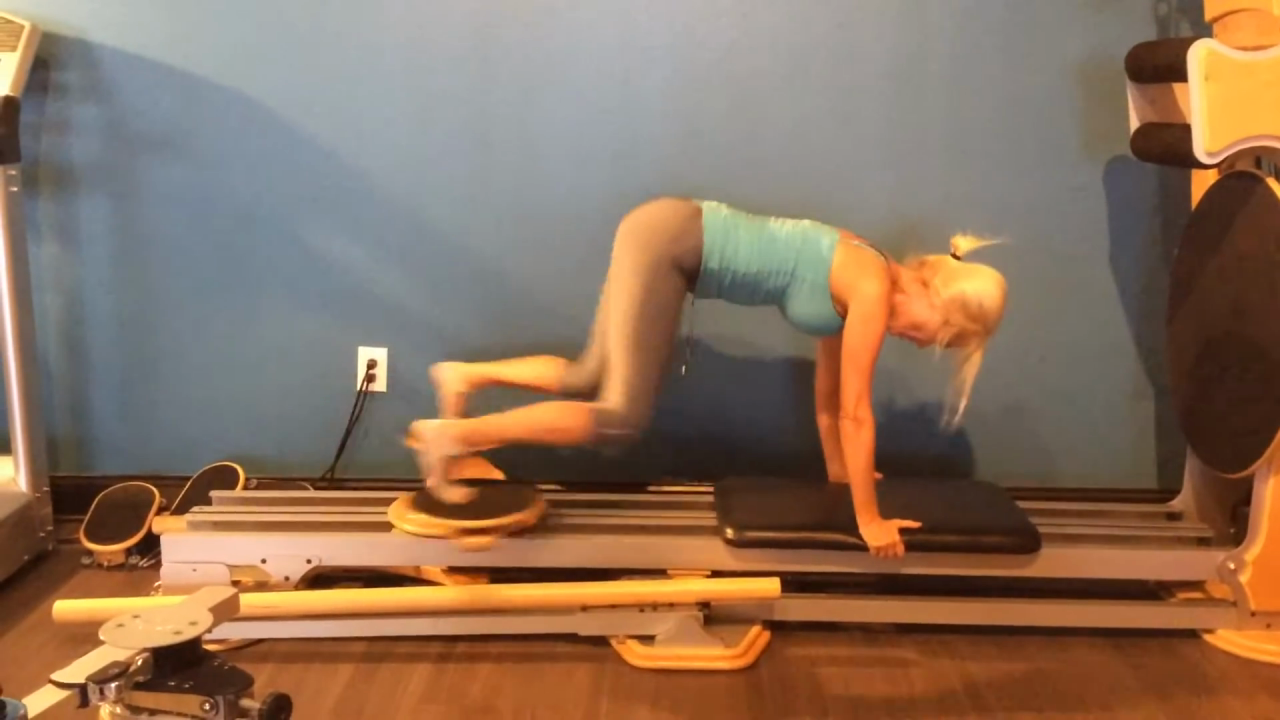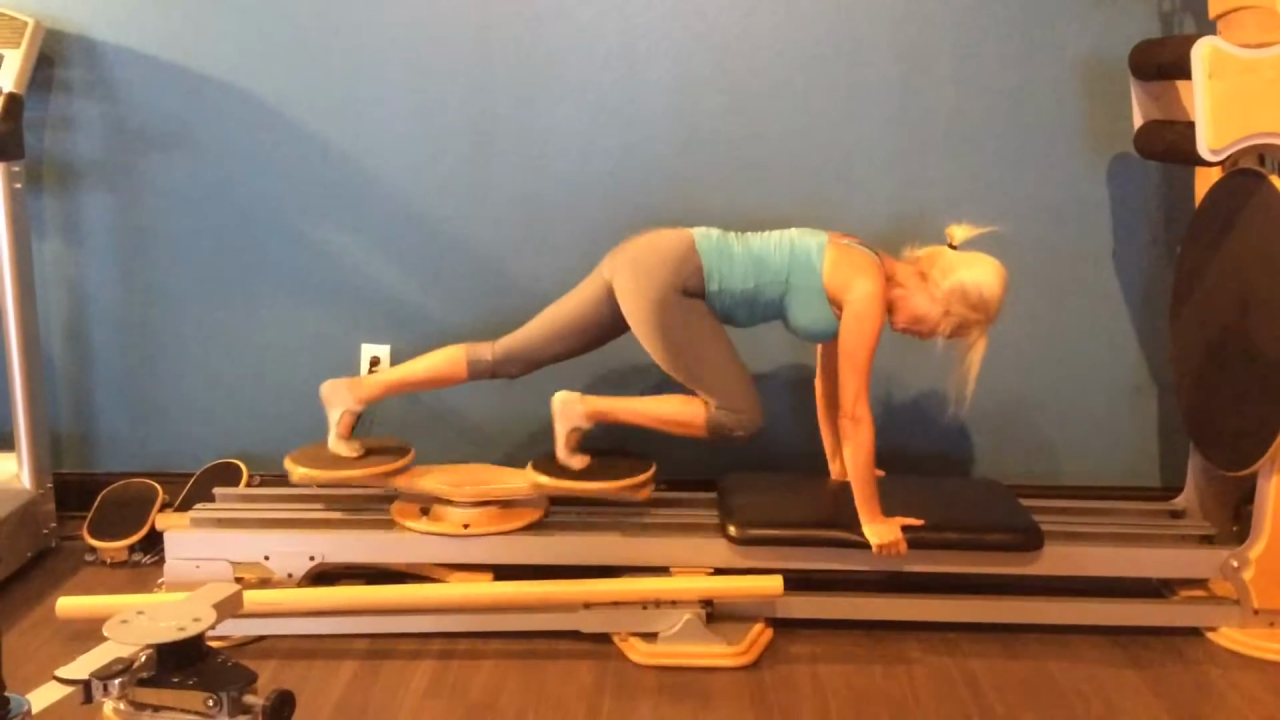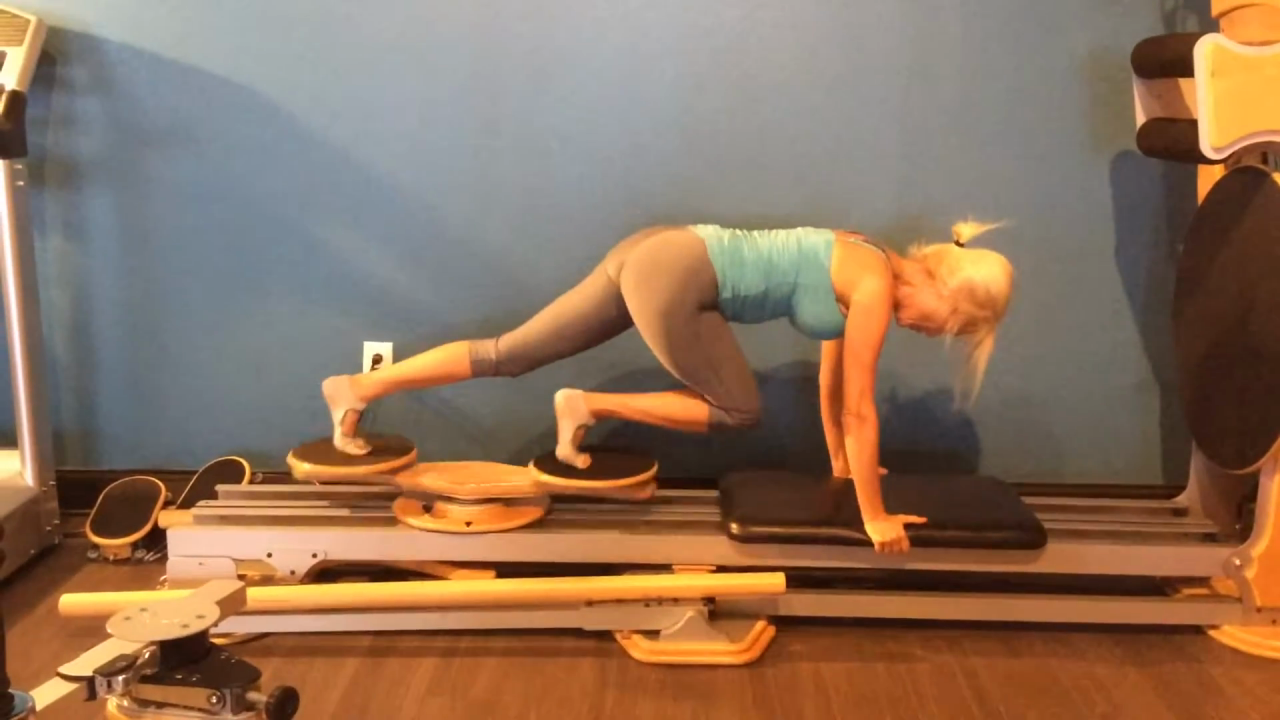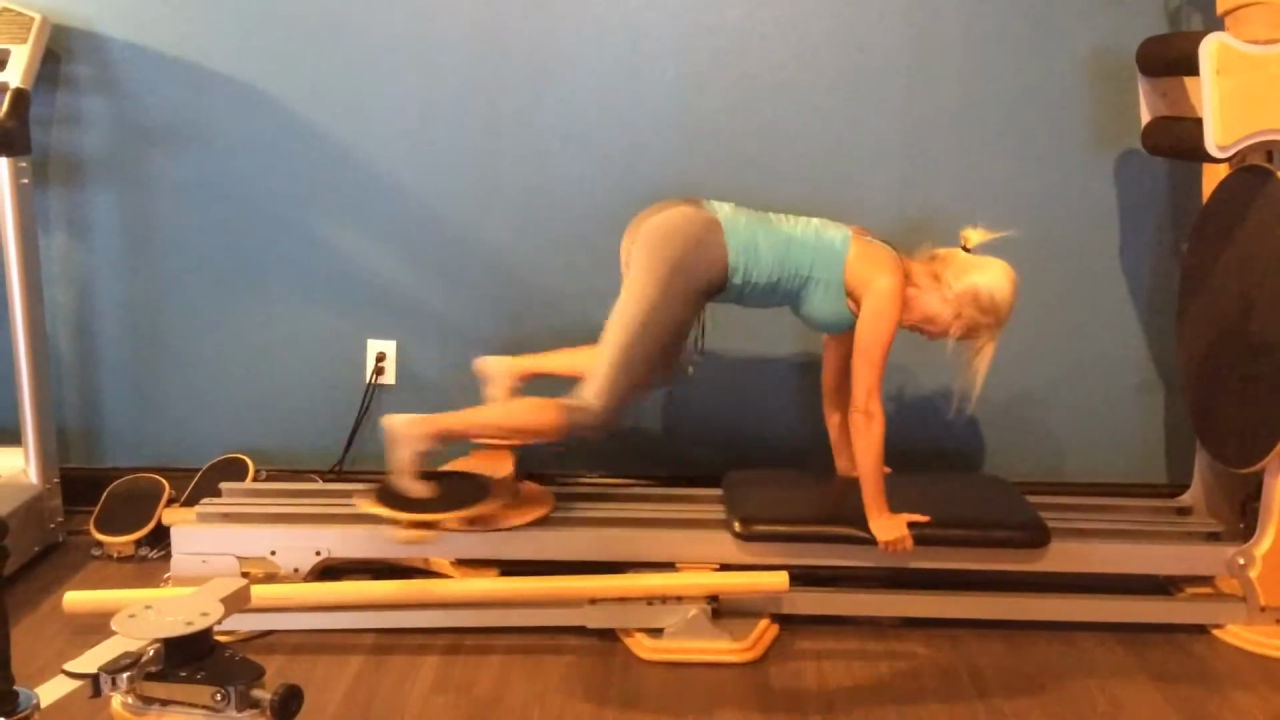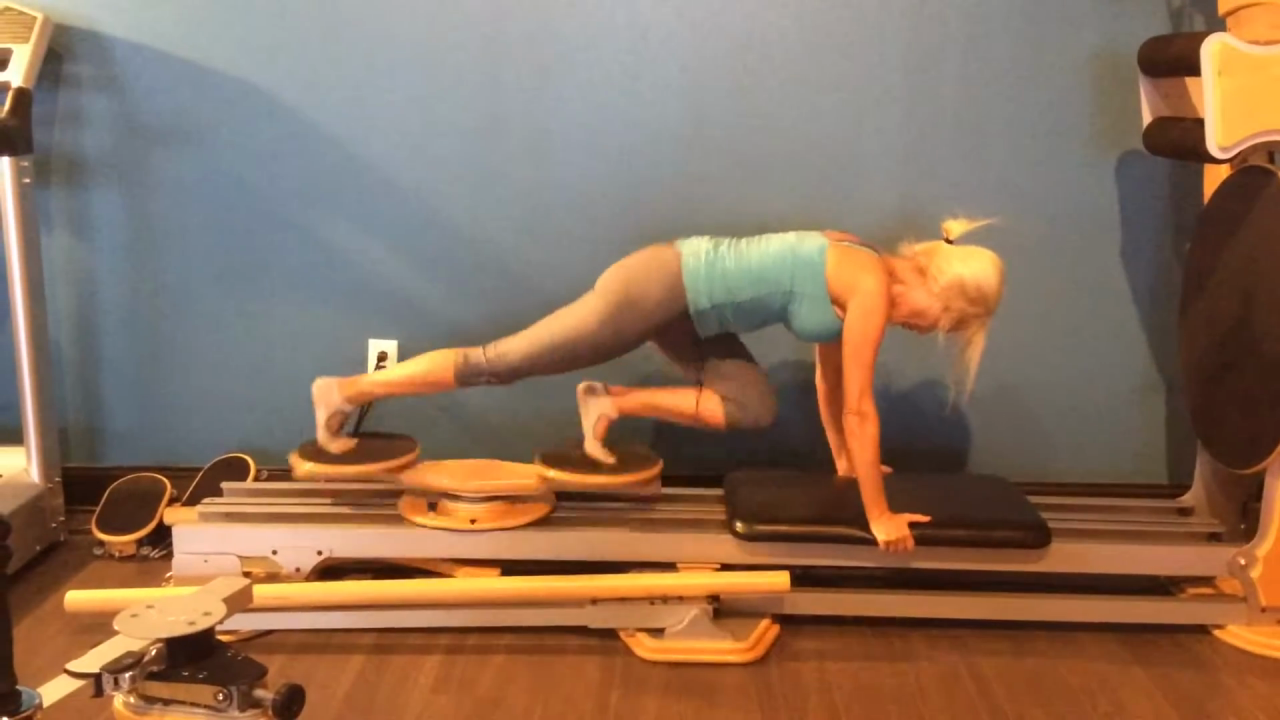
dt=0.4s
person 1, frame 1
left shoulder: (856, 285)
right shoulder: (874, 290)
left elbow: (829, 392)
right elbow: (856, 413)
left wrist: (840, 474)
right wrist: (868, 519)
left hip: (666, 235)
right hip: (665, 239)
left knee: (592, 380)
right knee: (623, 415)
left ankle: (463, 377)
right ankle: (450, 436)
person 1, frame 2
left shoulder: (858, 273)
right shoulder: (870, 288)
left elbow: (826, 385)
right elbow: (852, 413)
left wrist: (840, 471)
right wrist: (872, 517)
left hip: (649, 262)
right hip: (665, 275)
left knee: (505, 357)
right knee: (741, 418)
left ankle: (352, 392)
right ankle: (586, 409)
person 1, frame 3
left shoulder: (861, 271)
right shoulder: (878, 287)
left elbow: (831, 382)
right elbow: (857, 410)
left wrist: (842, 466)
right wrist: (874, 514)
left hip: (654, 252)
right hip: (671, 279)
left knee: (507, 354)
right knee: (738, 409)
left ankle: (357, 389)
right ankle: (586, 407)
person 1, frame 4
left shoulder: (867, 279)
right shoulder: (889, 286)
left elbow: (837, 380)
right elbow: (866, 406)
left wrist: (846, 466)
right wrist: (879, 514)
left hip: (675, 225)
right hip: (686, 246)
left knee: (631, 367)
right knee: (599, 409)
left ankle: (507, 370)
right ankle: (422, 427)
person 1, frame 5
left shoulder: (856, 272)
right shoulder: (873, 285)
left elbow: (828, 376)
right elbow: (858, 409)
left wrist: (846, 465)
right wrist: (879, 514)
left hip: (681, 293)
right hip: (657, 293)
left knee: (756, 410)
right knee: (492, 364)
left ankle: (616, 403)
right ankle: (344, 391)
